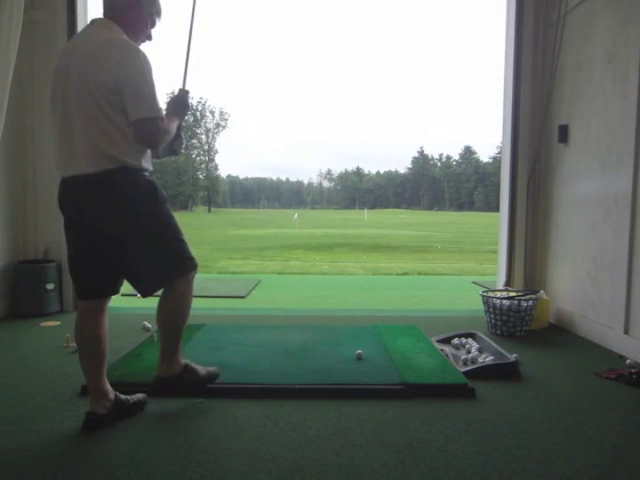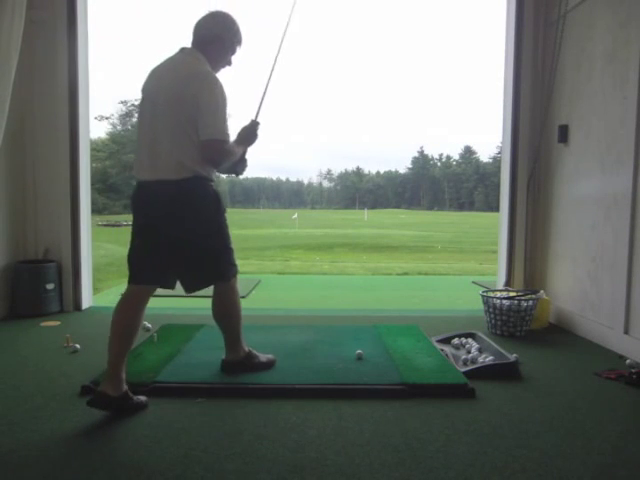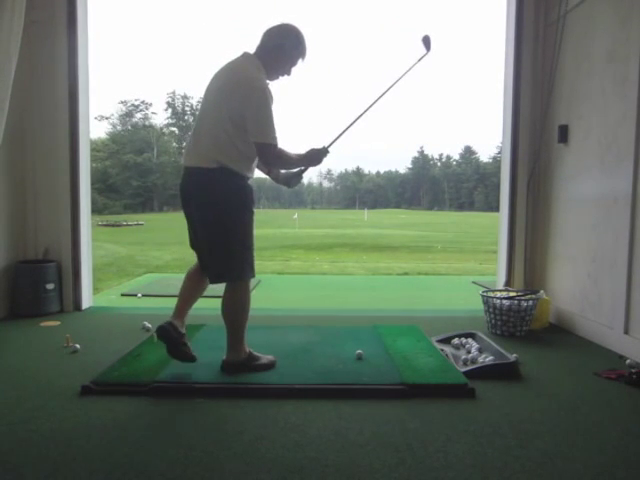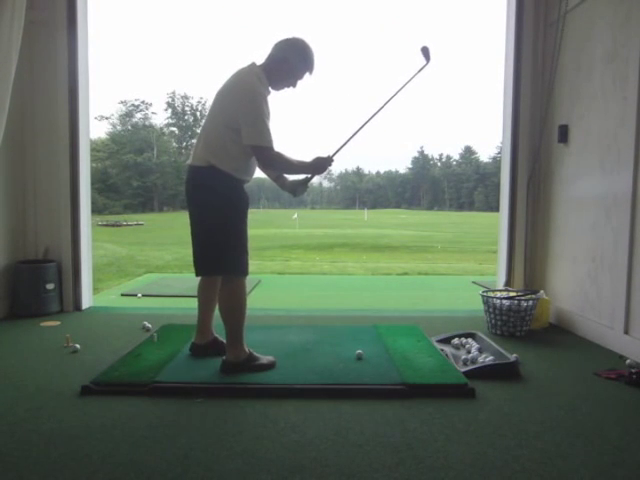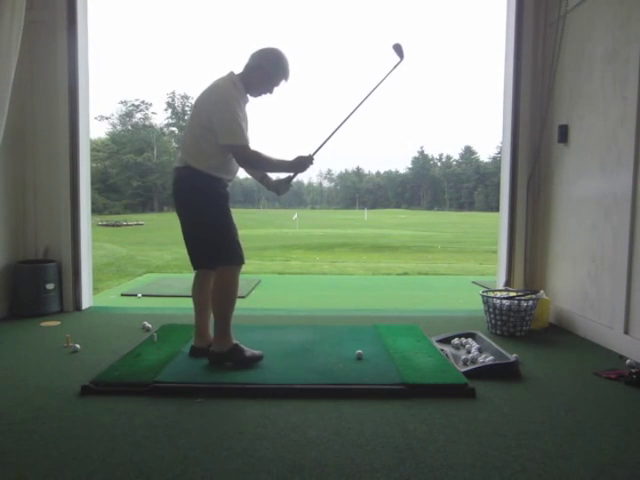
dt=0.5s
person 1, frame 1
left shoulder: (67, 53)
right shoulder: (127, 56)
right elbow: (151, 136)
left wrist: (161, 121)
right wrist: (174, 116)
left hip: (75, 187)
right hip: (120, 185)
left knee: (92, 297)
right knee: (178, 271)
left ankle: (100, 399)
right ankle: (170, 365)
person 1, frame 2
left shoulder: (156, 74)
right shoulder: (207, 82)
right elbow: (214, 153)
left wrist: (225, 162)
right wrist: (241, 145)
left hip: (149, 190)
right hip: (189, 194)
left knee: (140, 287)
right knee: (224, 277)
left ankle: (112, 384)
right ankle: (236, 353)
person 1, frame 3
left shoulder: (232, 70)
right shoulder: (255, 86)
right elbow: (268, 153)
left wrist: (278, 175)
right wrist: (305, 159)
left hip: (196, 178)
right hip: (222, 184)
left knee: (207, 262)
right knee: (236, 274)
left ankle: (175, 324)
right ankle: (236, 353)
person 1, frame 4
left shoulder: (247, 81)
right shoulder: (252, 91)
left elbow: (256, 153)
right elbow: (265, 156)
left wrist: (285, 183)
right wrist: (310, 168)
left hip: (207, 181)
right hip: (218, 185)
left knee: (214, 267)
right knee: (232, 271)
left ankle: (204, 337)
right ankle: (236, 354)
person 1, frame 5
left shoulder: (231, 94)
right shoulder: (226, 96)
left elbow: (240, 155)
right elbow: (244, 156)
left wrist: (270, 182)
right wrist: (291, 166)
left hip: (201, 185)
right hip: (199, 186)
left knee: (210, 265)
right knee: (228, 262)
left ankle: (203, 340)
right ankle: (222, 342)
